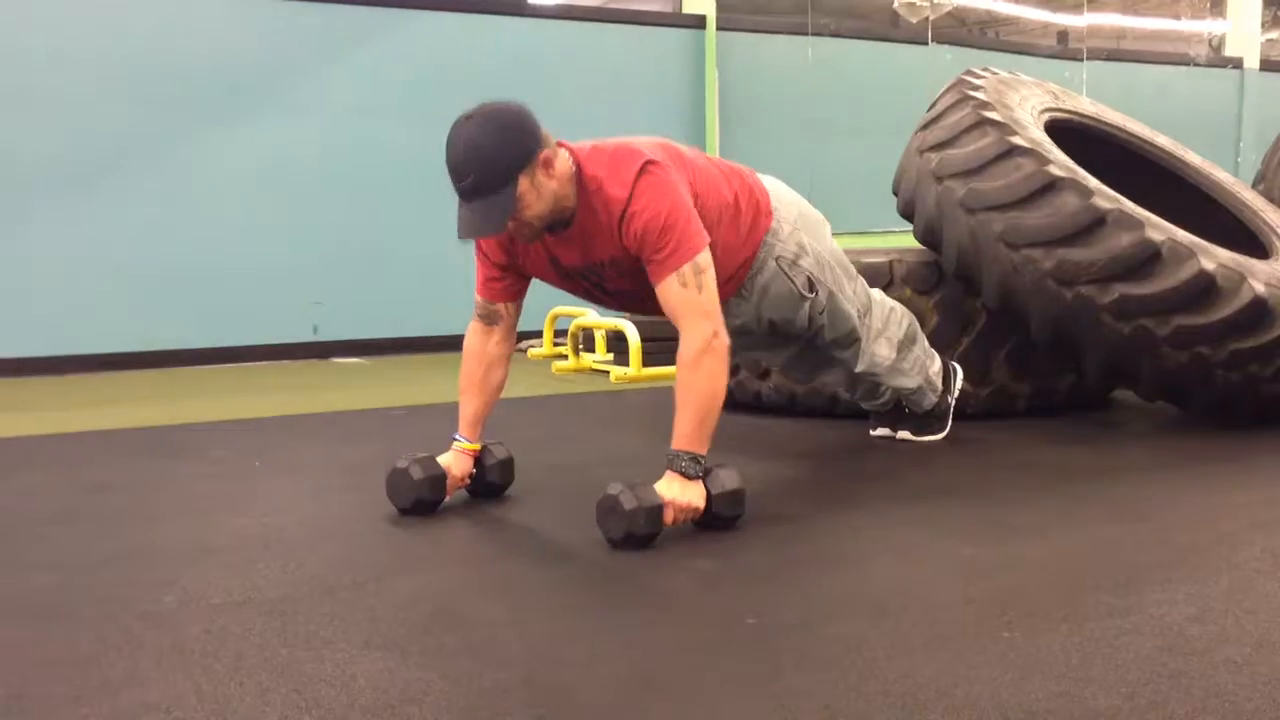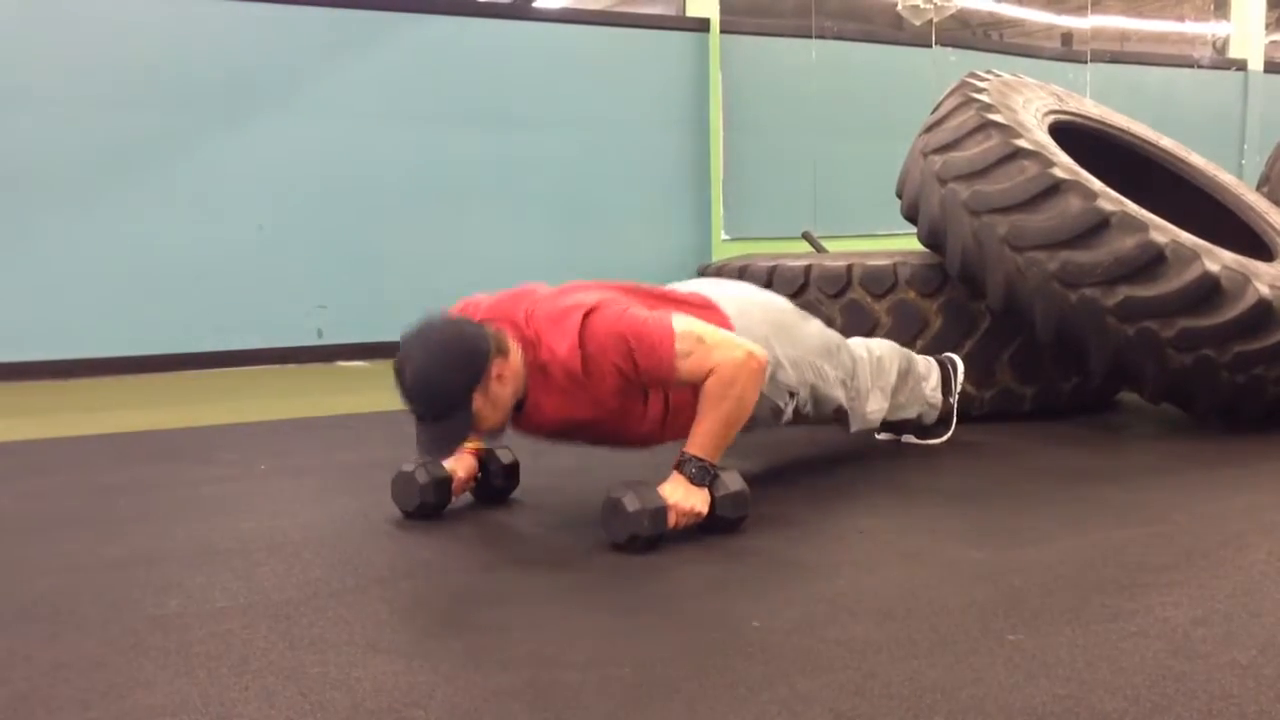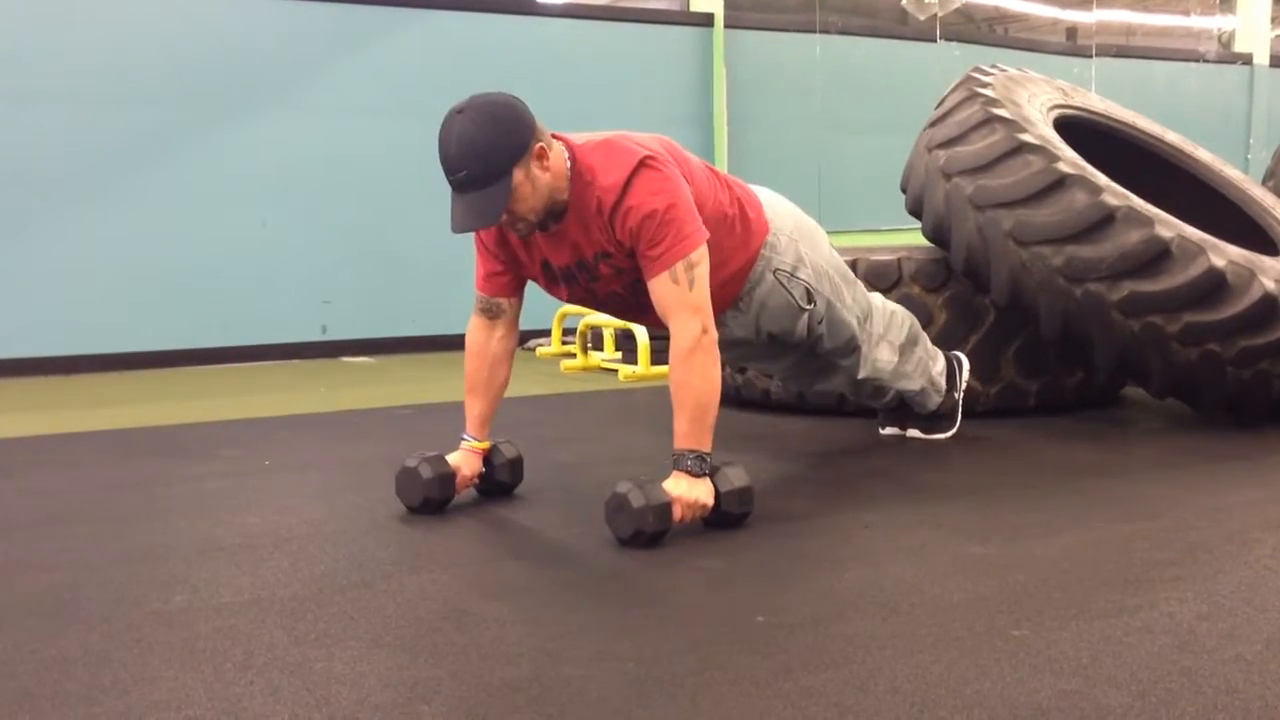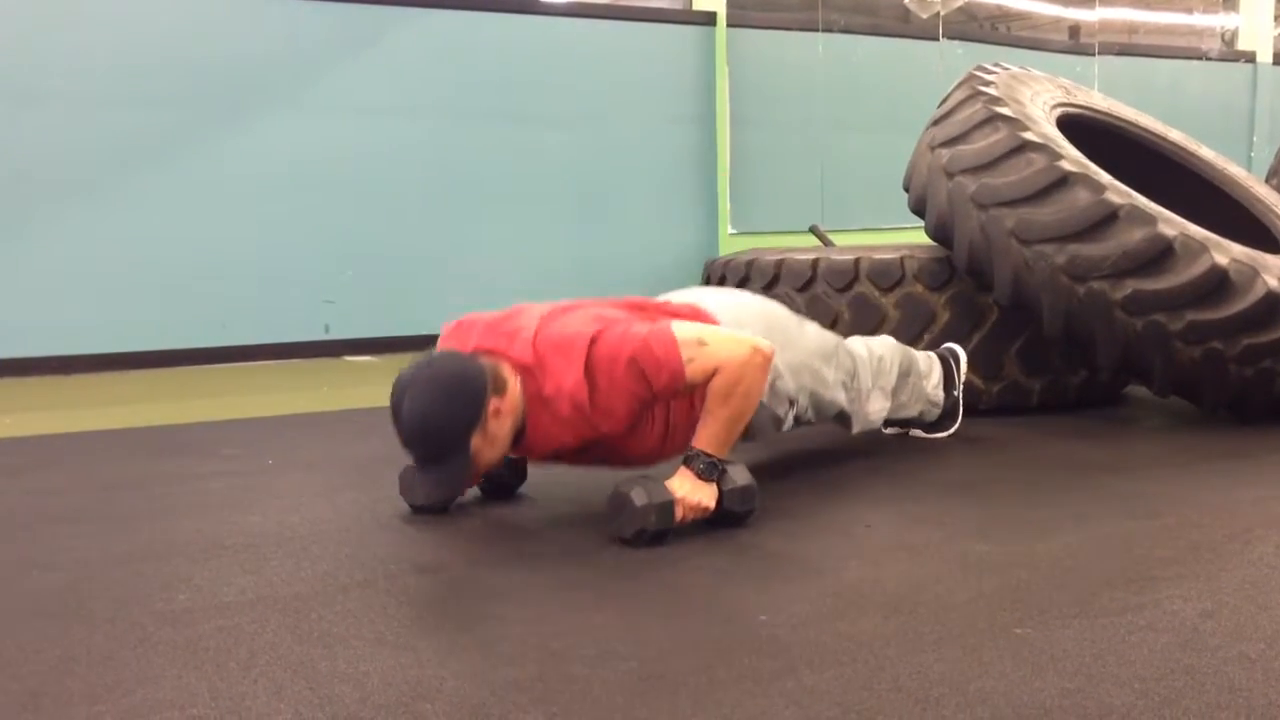
dt=1s
person 1, frame 1
left shoulder: (640, 193)
right shoulder: (505, 219)
left elbow: (705, 336)
right elbow: (491, 327)
left wrist: (685, 469)
right wrist: (465, 444)
left hip: (766, 244)
right hip: (704, 278)
left knee: (861, 334)
right knee: (814, 359)
left ankle: (931, 386)
right ankle: (891, 401)
person 1, frame 2
left shoulder: (591, 346)
right shoulder: (470, 328)
left elbow: (744, 361)
left wrist: (694, 473)
right wrist: (465, 451)
left hip: (736, 336)
right hip: (675, 318)
left knee: (849, 382)
left ankle: (932, 383)
right ankle: (919, 386)
person 1, frame 3
left shoulder: (637, 185)
right shoulder: (501, 213)
left elbow: (694, 332)
right elbow: (492, 322)
left wrist: (691, 468)
right wrist: (473, 443)
left hip: (766, 258)
left knee: (864, 339)
right knee: (824, 367)
left ankle: (939, 381)
right ankle: (905, 398)
person 1, frame 4
left shoulder: (592, 372)
right shoulder: (465, 355)
left elbow: (749, 356)
left wrist: (700, 469)
right wrist: (474, 463)
left hip: (734, 347)
right hip: (675, 328)
left knee: (848, 384)
left ankle: (936, 375)
right ankle: (908, 371)
